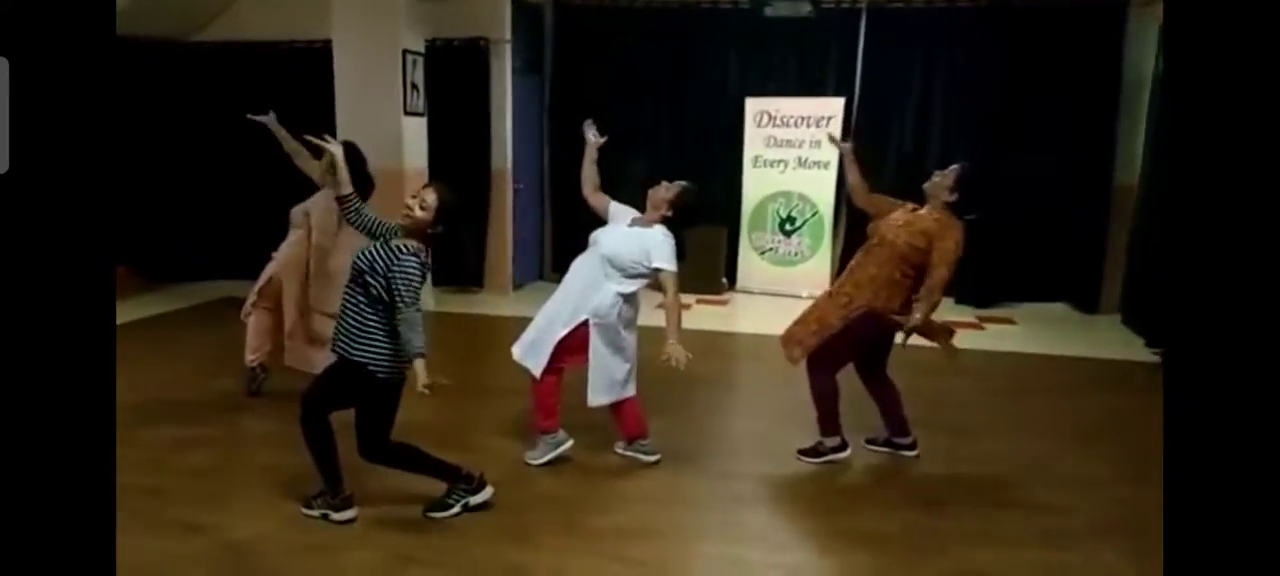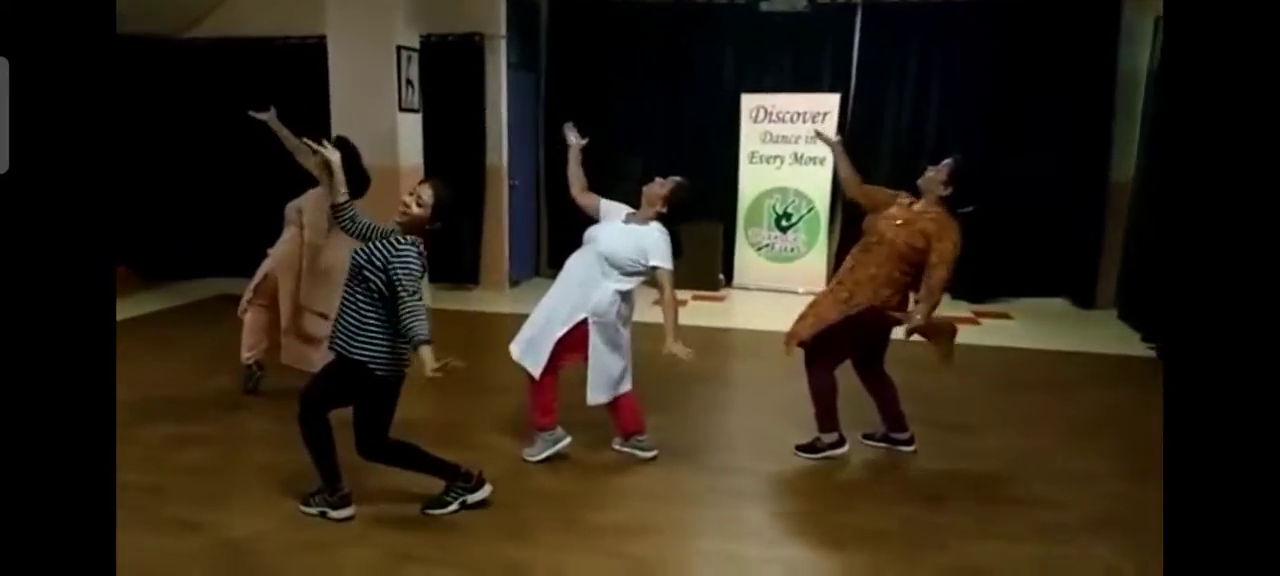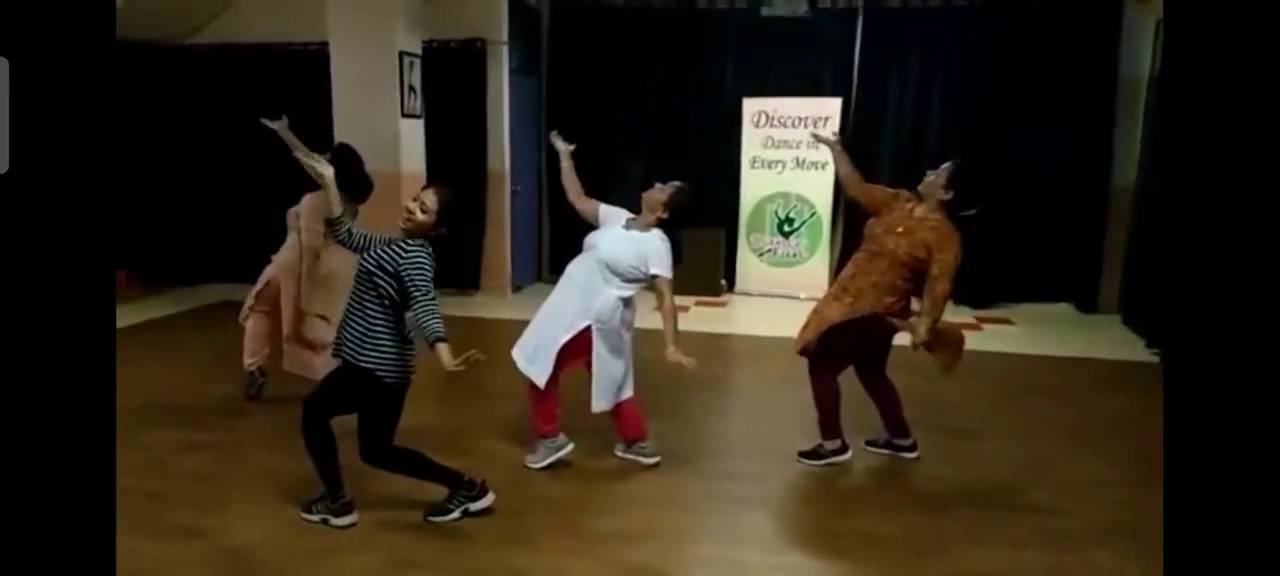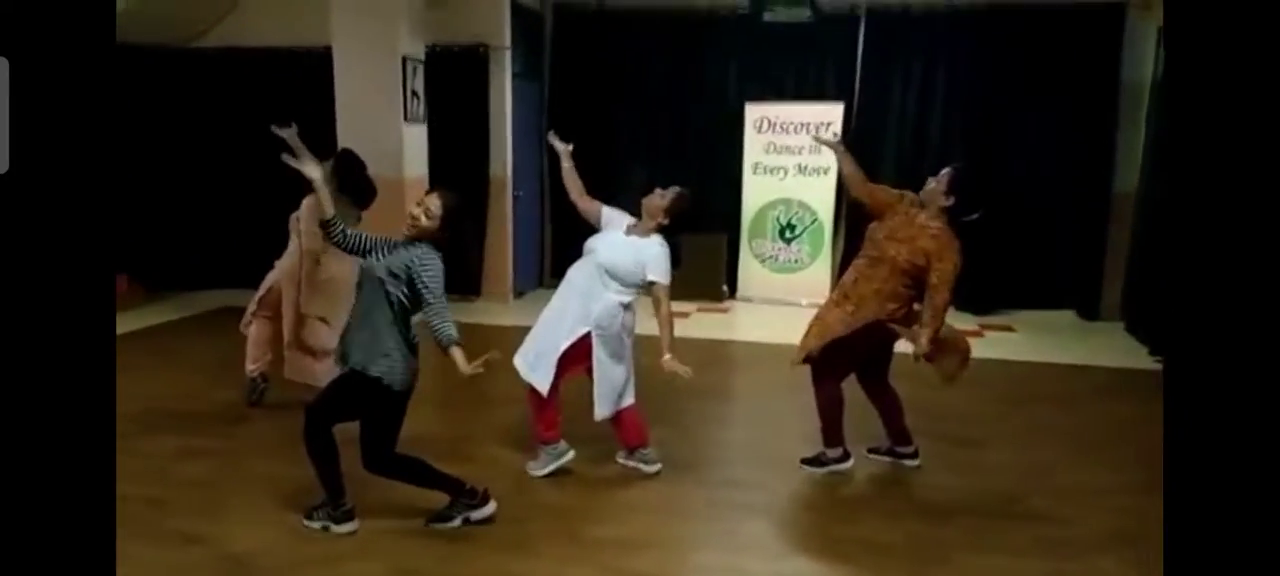
dt=0.1s
person 1, frame 1
left shoulder: (407, 256)
right shoulder: (395, 237)
left elbow: (408, 312)
right elbow: (355, 214)
left wrist: (420, 369)
right wrist: (339, 161)
left hip: (371, 359)
right hip: (370, 357)
left knee: (313, 405)
right knee: (375, 445)
left ankle: (336, 497)
right ankle: (465, 481)
person 1, frame 2
left shoulder: (406, 250)
right shoulder: (392, 236)
left elbow: (411, 303)
right elbow: (348, 222)
left wrist: (426, 357)
right wrist: (336, 166)
left hip: (370, 357)
right hip: (368, 355)
left knee: (311, 403)
right knee: (373, 444)
left ankle: (334, 495)
right ankle: (464, 479)
person 1, frame 3
left shoulder: (416, 252)
right shoulder: (394, 244)
left elbow: (425, 306)
right elbow: (344, 235)
left wrist: (444, 355)
right wrist: (329, 180)
left hip: (378, 364)
right hip: (373, 362)
left knee: (314, 410)
right knee: (378, 449)
left ankle: (336, 502)
right ankle: (467, 487)
person 1, frame 4
left shoulder: (425, 257)
right shoulder: (390, 246)
left elbow: (436, 310)
right elbow: (338, 236)
left wrist: (460, 360)
right wrist: (318, 181)
left hip: (381, 370)
right hip: (373, 367)
left knee: (317, 416)
right knee: (379, 457)
left ankle: (337, 509)
right ankle: (469, 497)
person 2, frame 1
left shoulder: (659, 240)
right shoulder: (625, 216)
left elbow: (671, 292)
right elbow: (591, 194)
left wrist: (672, 340)
right wrist: (592, 149)
left hip: (596, 315)
right hip: (579, 306)
left knee: (542, 363)
right knee: (615, 377)
left ankle: (550, 435)
right ankle: (638, 440)
person 2, frame 2
left shoulder: (655, 237)
right shoulder: (618, 214)
left elbow: (667, 290)
right elbow: (579, 193)
left wrist: (672, 338)
right wrist: (574, 149)
left hip: (594, 313)
right hip: (573, 303)
left knee: (539, 361)
right knee: (611, 375)
left ankle: (548, 432)
right ankle: (635, 436)
person 2, frame 3
left shoulder: (656, 244)
right shoulder: (618, 218)
left elbow: (665, 298)
right elbow: (577, 198)
left wrist: (671, 346)
right wrist: (565, 156)
left hip: (594, 320)
right hip: (573, 308)
left knee: (539, 367)
right knee: (613, 381)
left ankle: (550, 440)
right ankle: (638, 443)
person 2, frame 4
left shoulder: (655, 249)
right shoulder: (619, 222)
left elbow: (662, 304)
right elbow: (580, 198)
left wrist: (667, 354)
right wrist: (564, 156)
left hip: (595, 325)
right hip: (574, 314)
left knee: (541, 374)
right knee: (614, 387)
left ankle: (552, 446)
right ankle: (639, 450)
person 3, frame 1
left shoulder: (946, 228)
right shoulder: (905, 211)
left elbow: (940, 273)
right elbow: (863, 198)
left wrist: (921, 313)
right wrist: (847, 157)
left hip: (873, 310)
right hip: (864, 304)
left knee: (819, 364)
right knee: (872, 372)
left ankle: (833, 442)
right ankle: (901, 438)
person 3, frame 2
left shoulder: (943, 226)
right shoulder: (900, 202)
left elbow: (938, 274)
right elbow: (856, 190)
left wrist: (922, 314)
right wrist: (836, 149)
left hip: (871, 306)
right hip: (859, 299)
left knee: (817, 359)
right knee: (870, 367)
left ankle: (830, 438)
right ankle: (899, 433)
person 3, frame 3
left shoulder: (943, 234)
right shoulder: (901, 203)
left elbow: (939, 284)
right elbow: (857, 188)
left wrist: (925, 325)
right wrist: (836, 149)
left hip: (873, 312)
right hip: (858, 304)
left knee: (821, 365)
right knee: (872, 373)
left ankle: (833, 445)
right ankle: (902, 440)
person 3, frame 4
left shoulder: (942, 241)
right shoulder: (904, 206)
left elbow: (939, 293)
right elbow: (861, 188)
left wrist: (926, 336)
right wrist: (839, 150)
left hip: (875, 318)
right hip: (858, 310)
left knee: (824, 371)
right knee: (874, 380)
left ankle: (835, 452)
right ankle: (903, 447)
person 4, frame 1
left shoulder: (325, 201)
left elbow: (321, 247)
right elbow: (301, 158)
left wrist: (315, 292)
right wrist: (274, 126)
left hip: (297, 266)
right hip: (335, 272)
left knee: (262, 307)
right knee: (324, 325)
left ankle: (255, 367)
person 4, frame 2
left shoulder: (317, 198)
left elbow: (312, 245)
right elbow: (303, 155)
left wrist: (307, 291)
right wrist: (274, 124)
left hip: (293, 264)
right hip: (331, 269)
left knee: (258, 305)
right knee: (320, 323)
left ankle: (252, 365)
person 4, frame 3
left shoulder: (314, 202)
right shoulder: (346, 198)
left elbow: (311, 250)
left wrist: (307, 296)
right wrist: (285, 133)
left hip: (295, 271)
right hip: (336, 275)
left knee: (261, 311)
right knee: (323, 329)
left ankle: (254, 370)
person 4, frame 4
left shoulder: (314, 205)
right shoulder: (349, 203)
left elbow: (310, 253)
left wrist: (306, 300)
right wrist: (295, 143)
left hip: (299, 277)
right hip: (339, 280)
left knee: (263, 317)
right knee: (326, 334)
left ankle: (256, 377)
